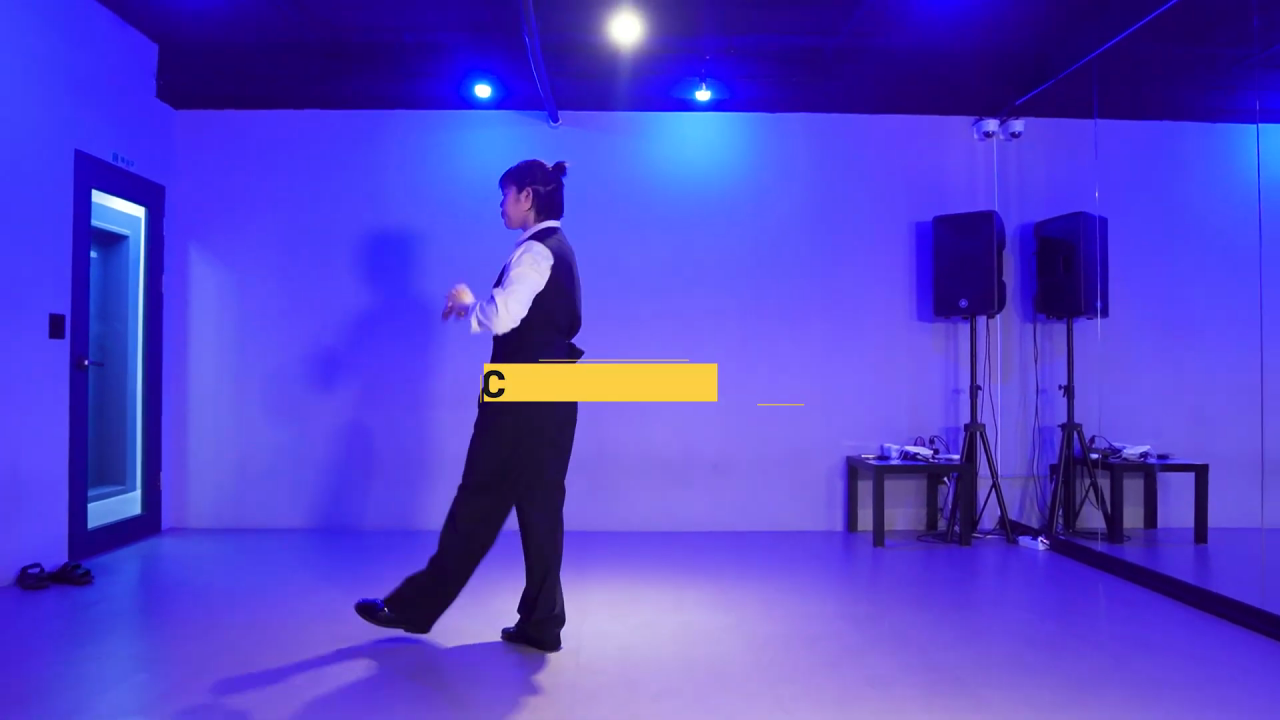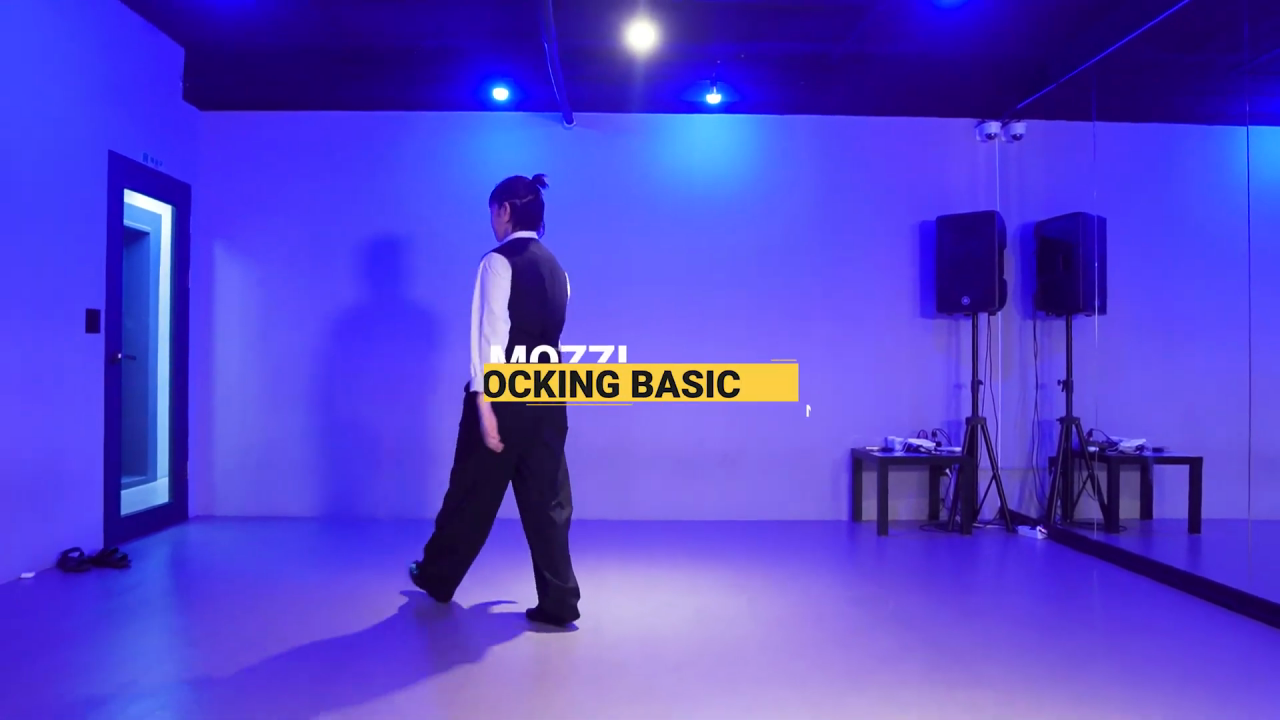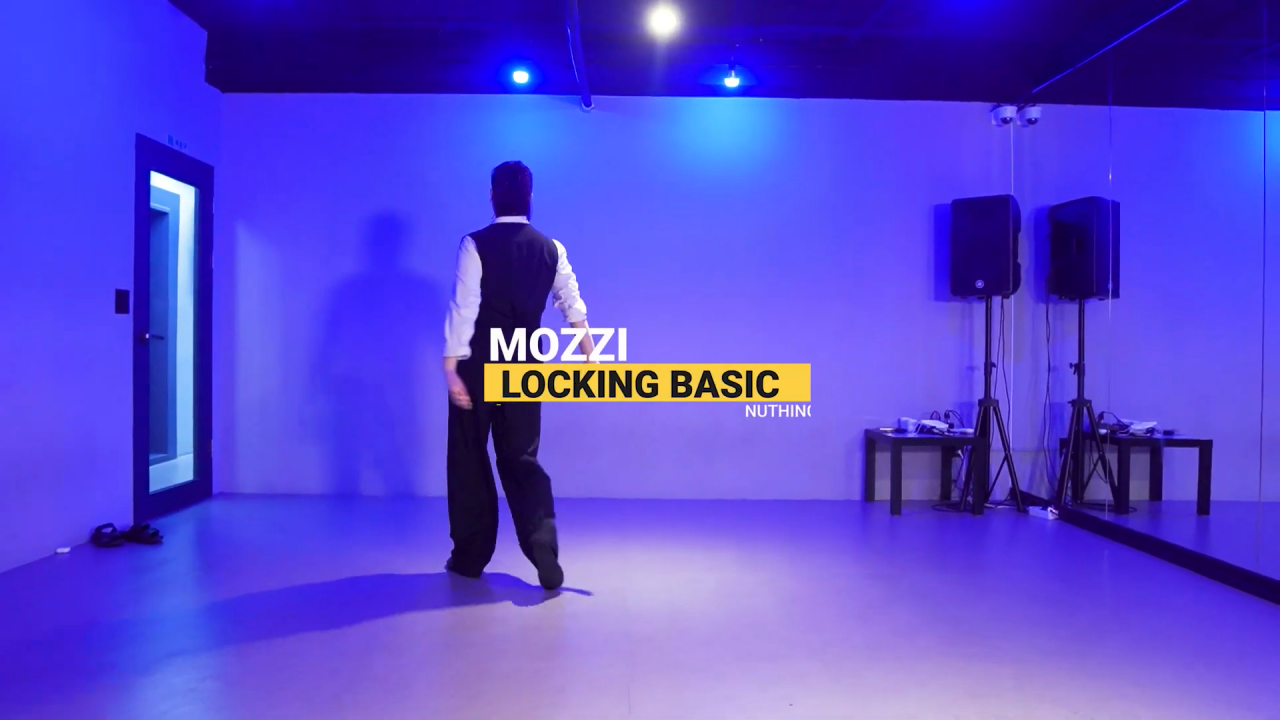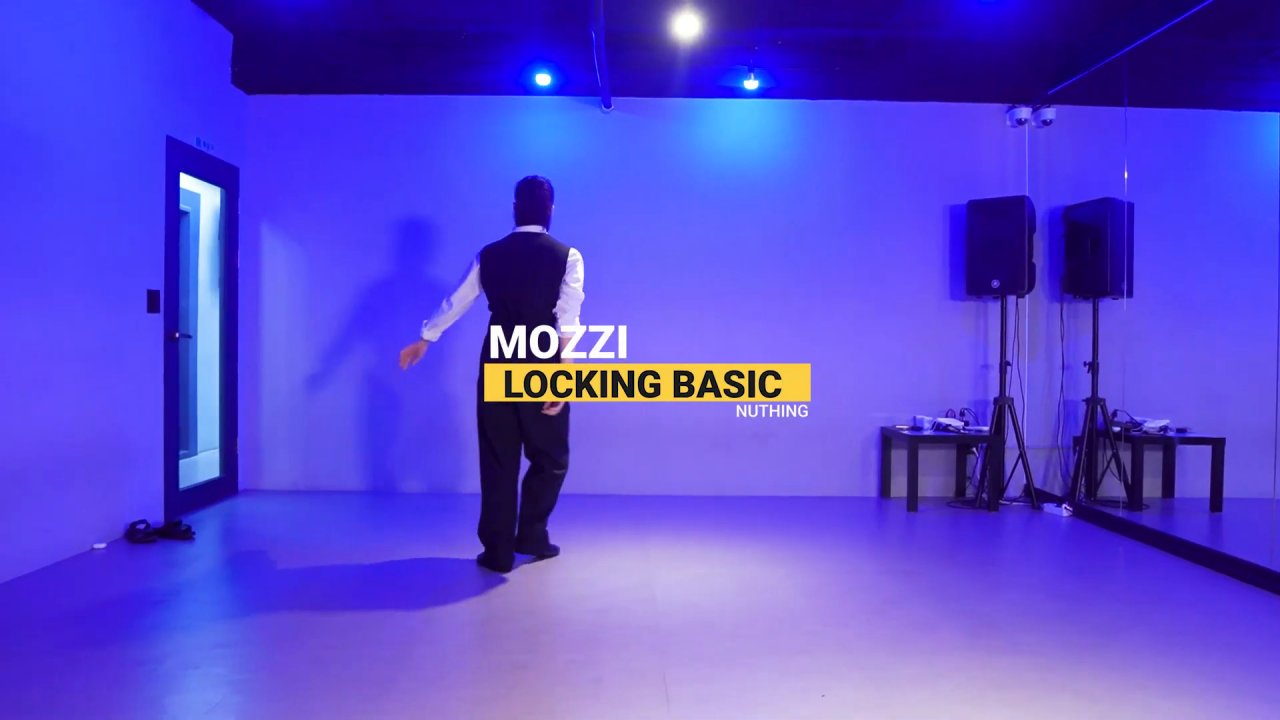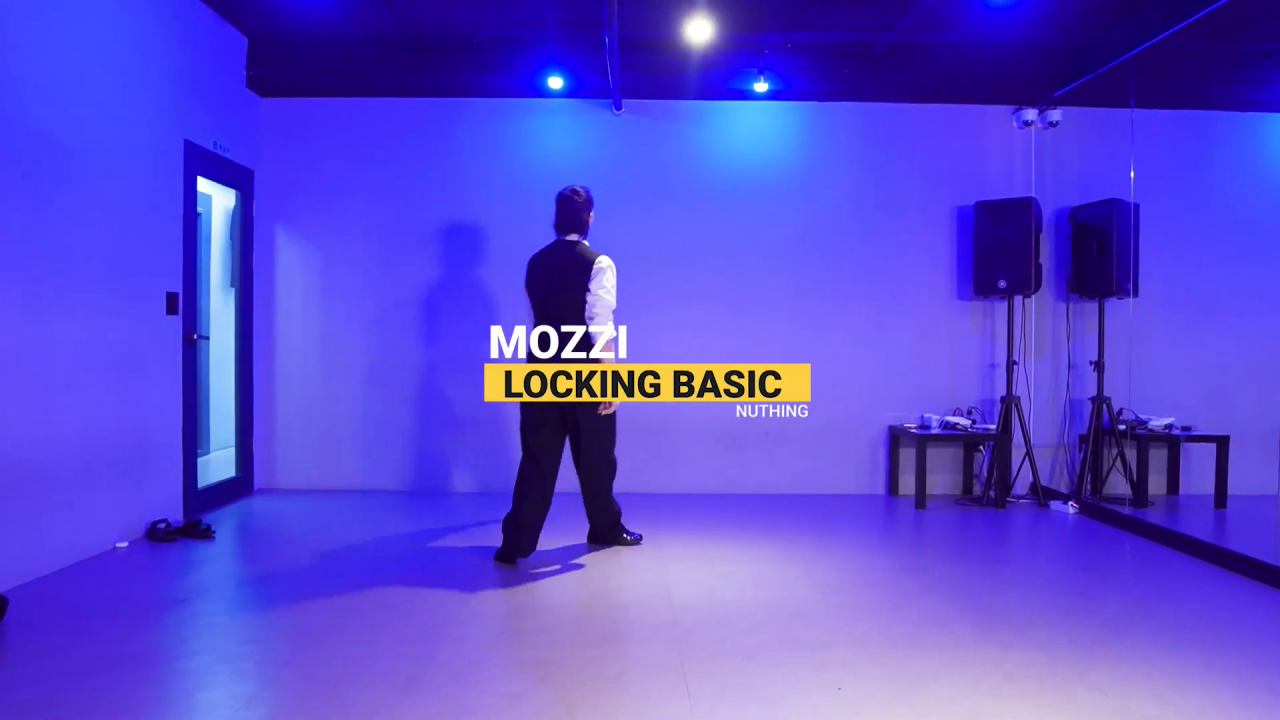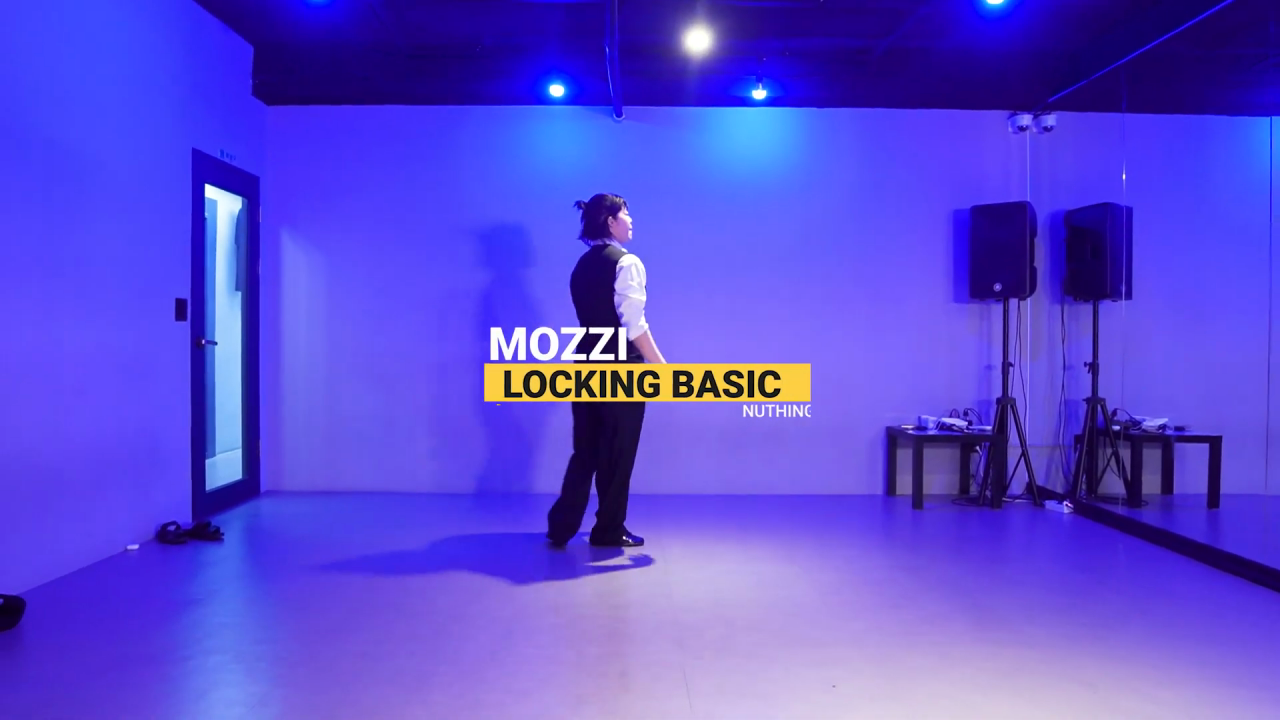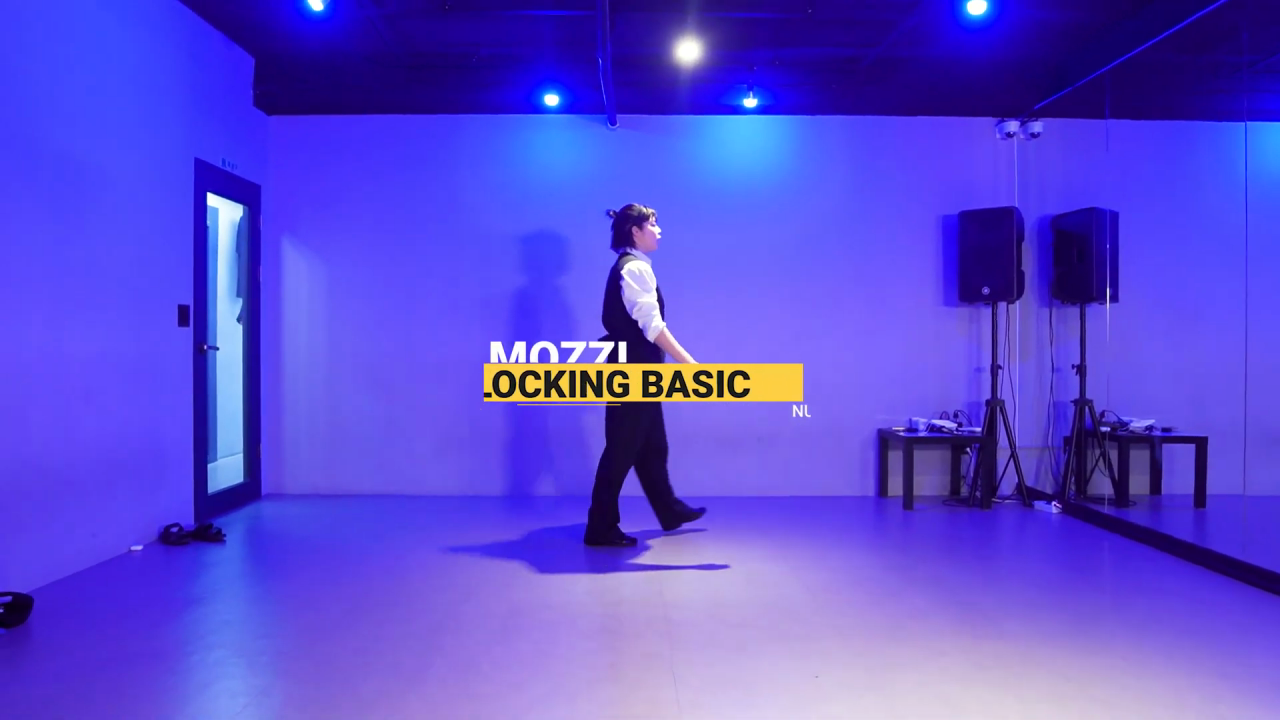
dt=0.3s
person 1, frame 1
left shoulder: (537, 250)
right shoulder: (550, 248)
left elbow: (499, 318)
left wrist: (466, 302)
right wrist: (473, 302)
left hip: (523, 395)
right hip: (546, 393)
left knee: (481, 503)
right knee: (539, 506)
left ankle: (414, 607)
right ankle: (541, 623)
person 1, frame 2
left shoulder: (496, 261)
right shoulder: (553, 266)
left elbow: (489, 336)
left wrist: (484, 401)
left hip: (504, 393)
left knee: (473, 490)
right knee: (546, 496)
left ankle: (438, 576)
right ankle: (558, 599)
person 1, frame 3
left shoulder: (475, 244)
right shoulder: (550, 248)
left elbow: (464, 309)
right elbow: (573, 306)
left wrist: (452, 368)
right wrist: (591, 361)
left hip: (478, 362)
left knee: (470, 461)
right knee: (523, 462)
left ankle: (470, 556)
right ankle: (545, 556)
person 1, frame 4
left shoulder: (490, 255)
right shoulder: (566, 256)
left elbow: (456, 303)
right elbow: (567, 321)
left wrist: (422, 342)
left hip: (498, 363)
right hip: (543, 365)
left knee: (499, 459)
right knee: (549, 456)
left ankle: (499, 549)
right ankle: (527, 534)
person 1, frame 5
left shoulder: (537, 262)
right shoulder: (598, 263)
right elbow: (601, 327)
left hip: (542, 366)
left knee: (538, 457)
right knee: (595, 455)
left ankle: (517, 541)
right ankle: (606, 528)
person 1, frame 6
left shoulder: (581, 266)
right shoulder: (627, 263)
right elbow: (634, 325)
right wrist: (661, 367)
left hip: (586, 363)
right hip: (620, 366)
left knee: (587, 447)
right knee: (618, 450)
left ankle: (562, 522)
right ankle: (609, 530)
person 1, frame 7
left shoulder: (626, 268)
right shoulder: (636, 269)
right elbow: (653, 327)
right wrist: (690, 364)
left hip: (631, 368)
left knee: (652, 444)
right knee: (623, 447)
left ankle: (670, 511)
right ankle: (601, 528)
